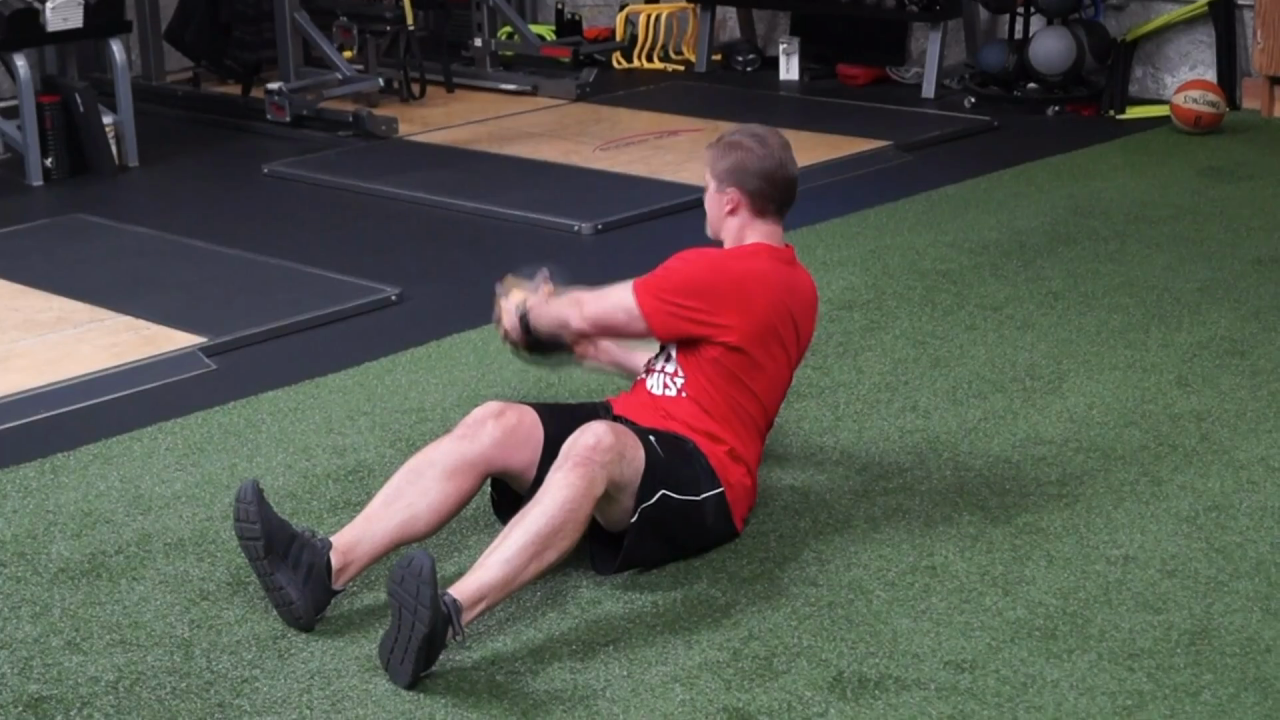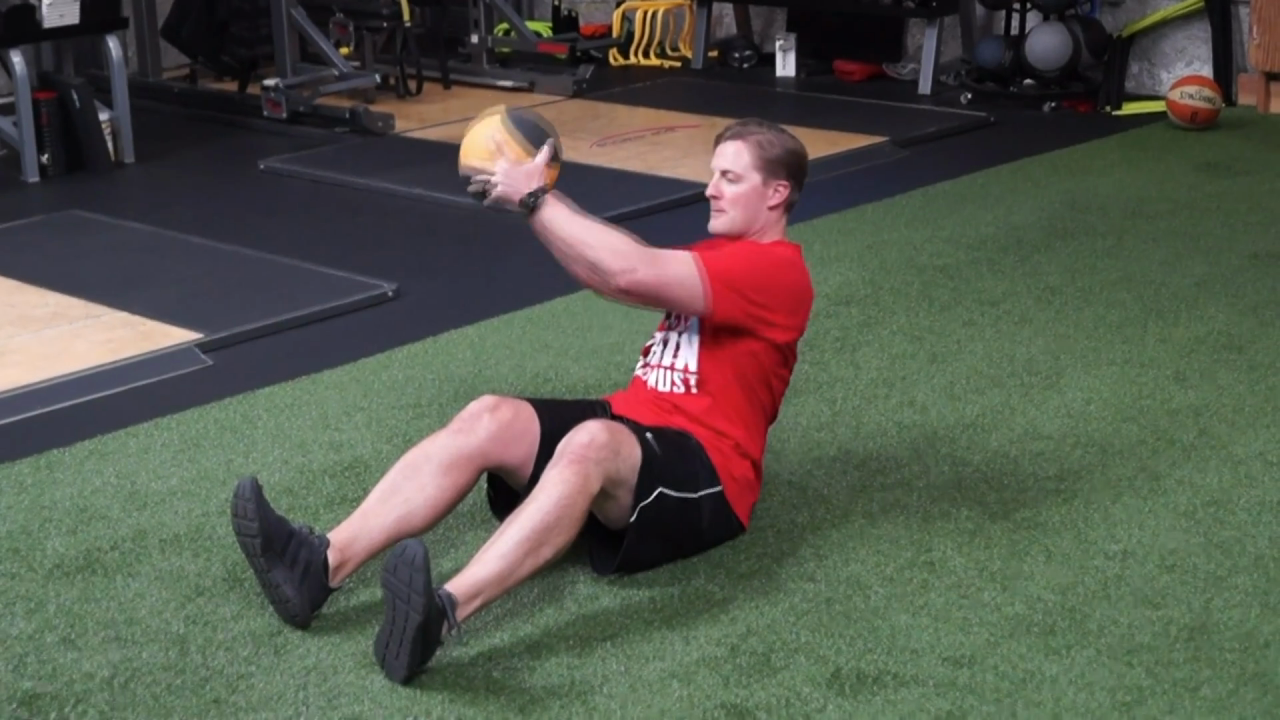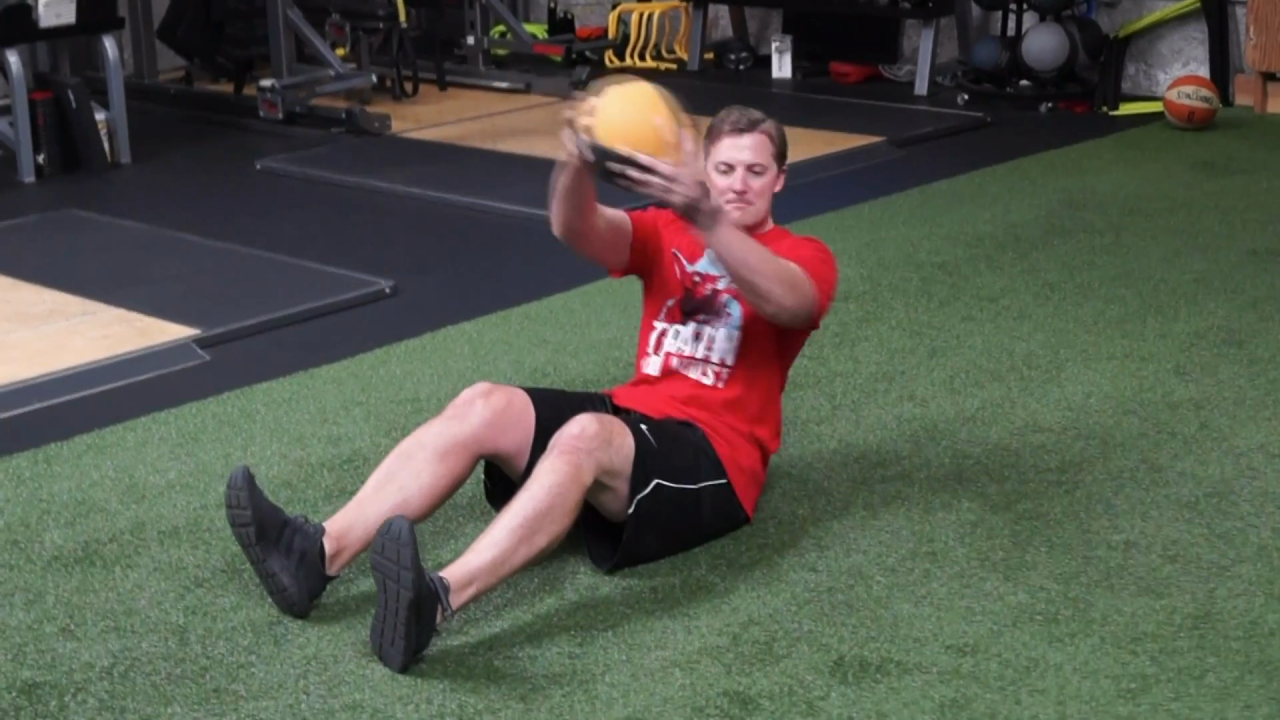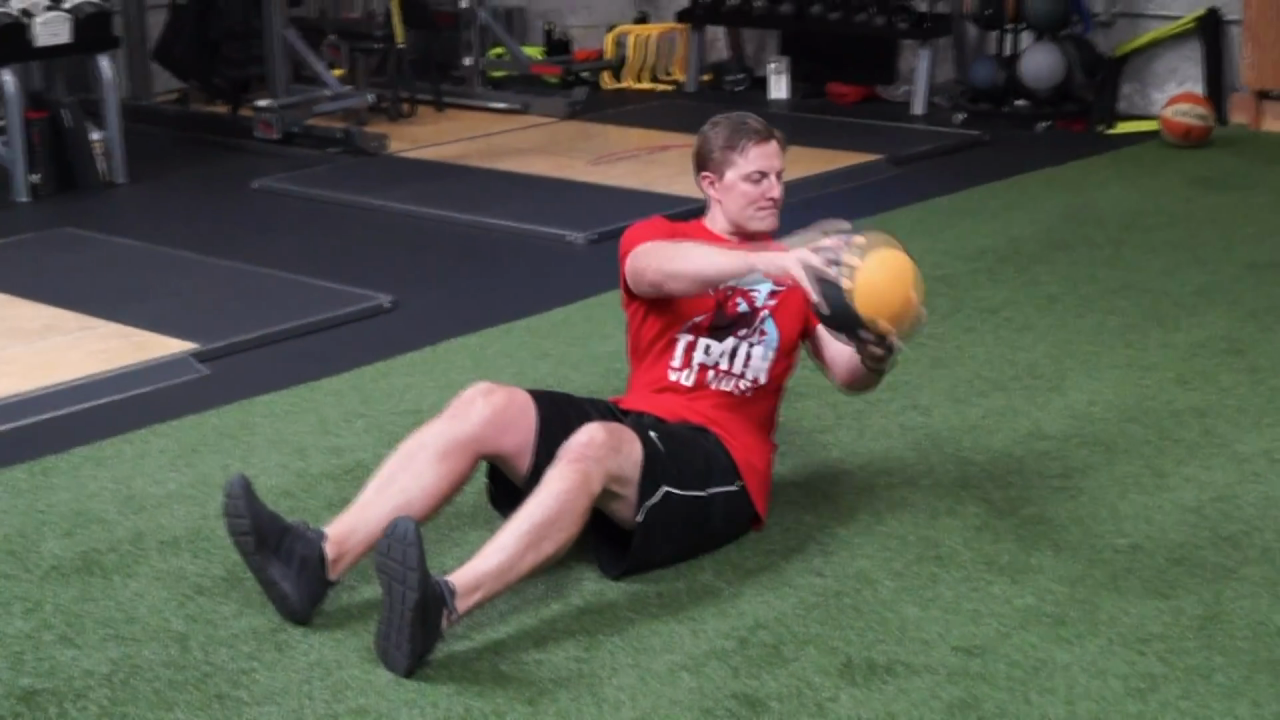
dt=0.4s
person 1, frame 1
left shoulder: (720, 271)
right shoulder: (794, 286)
left elbow: (583, 316)
left wrist: (527, 314)
right wrist: (605, 350)
left hip: (700, 478)
left knee: (595, 444)
right knee: (494, 424)
left ankle: (449, 614)
right ankle: (327, 565)
person 1, frame 2
left shoulder: (775, 270)
right shoulder: (726, 255)
left elbow: (632, 271)
right elbow: (611, 278)
left wrist: (537, 198)
right wrist: (539, 201)
left hip: (704, 470)
right hip: (634, 421)
left knee: (592, 443)
right knee: (490, 418)
left ankle: (443, 613)
right ankle: (325, 562)
person 1, frame 3
left shoulder: (805, 258)
right shoulder: (666, 233)
left elbow: (782, 298)
right elbow: (576, 229)
left wrist: (699, 212)
right wrist: (576, 161)
left hip: (714, 459)
right hip: (633, 416)
left knee: (584, 438)
right knee: (485, 406)
left ankle: (436, 599)
right ankle: (320, 552)
person 1, frame 4
left shoulder: (805, 272)
right shoulder: (664, 239)
left elbow: (851, 376)
right elbow: (655, 269)
left wrist: (874, 349)
right wrist: (770, 260)
left hip: (721, 463)
right hip: (637, 422)
left knee: (594, 446)
right knee: (486, 405)
left ankle: (443, 605)
right ankle: (322, 558)
